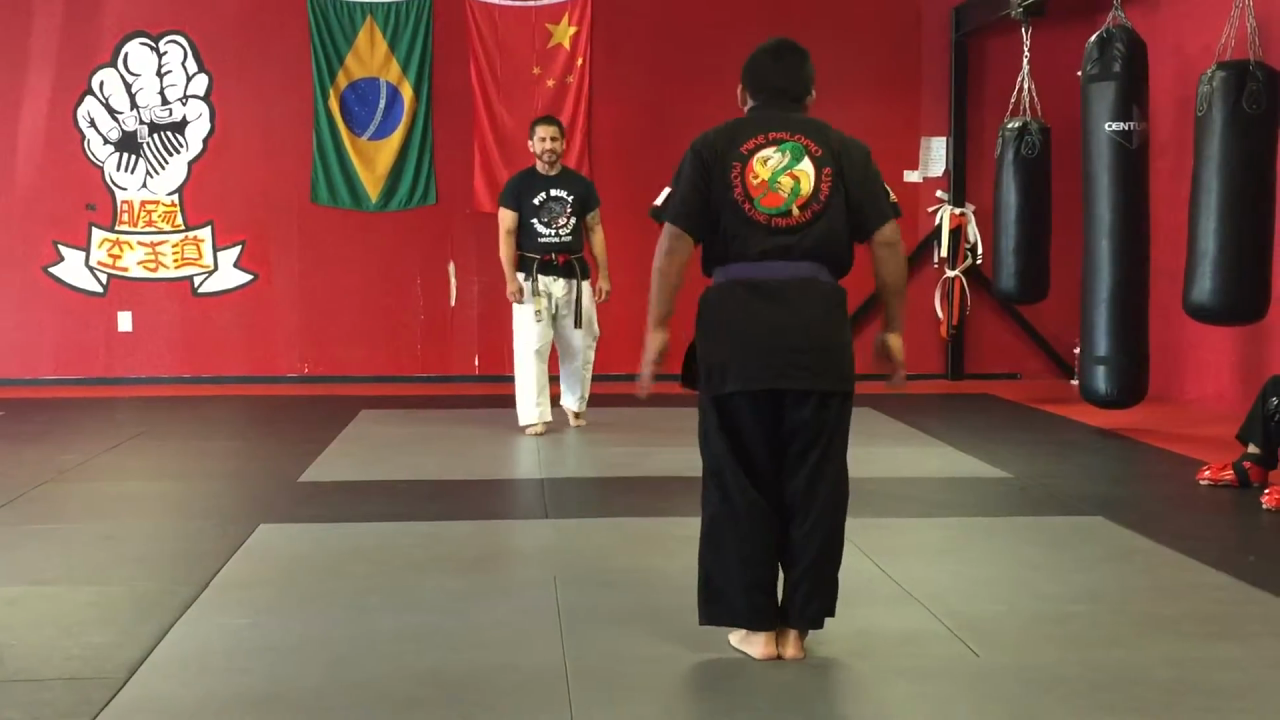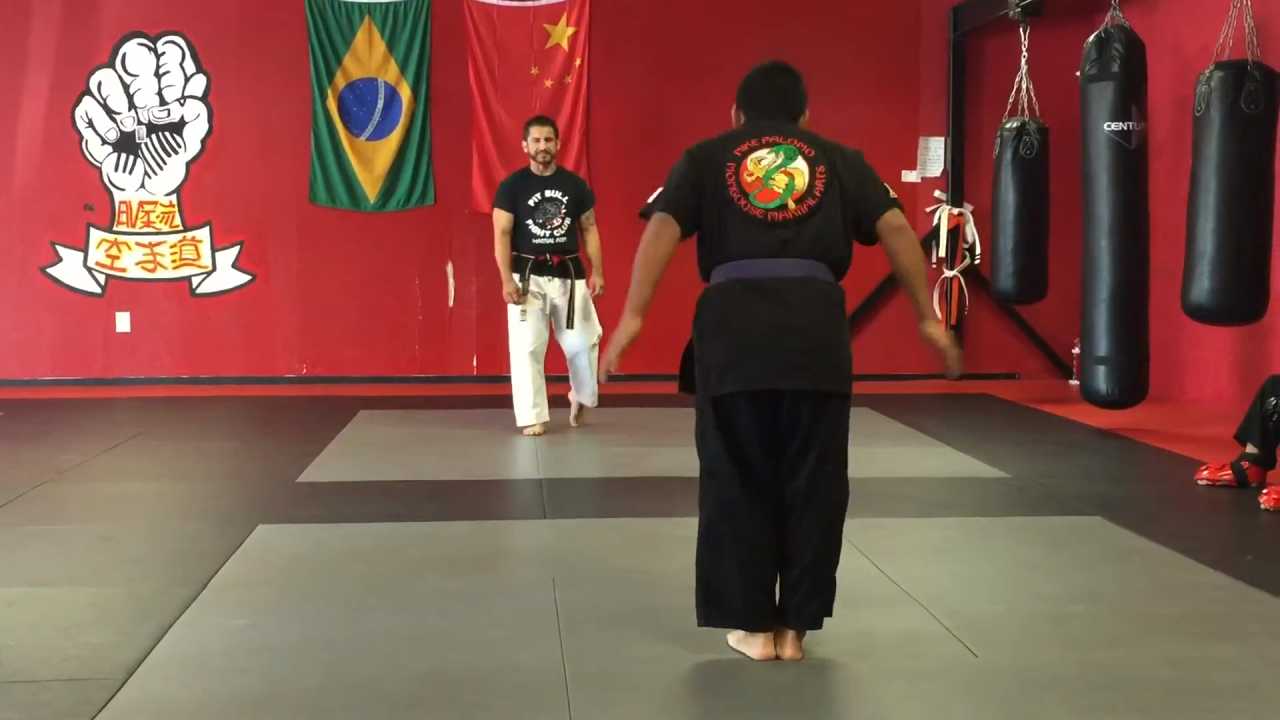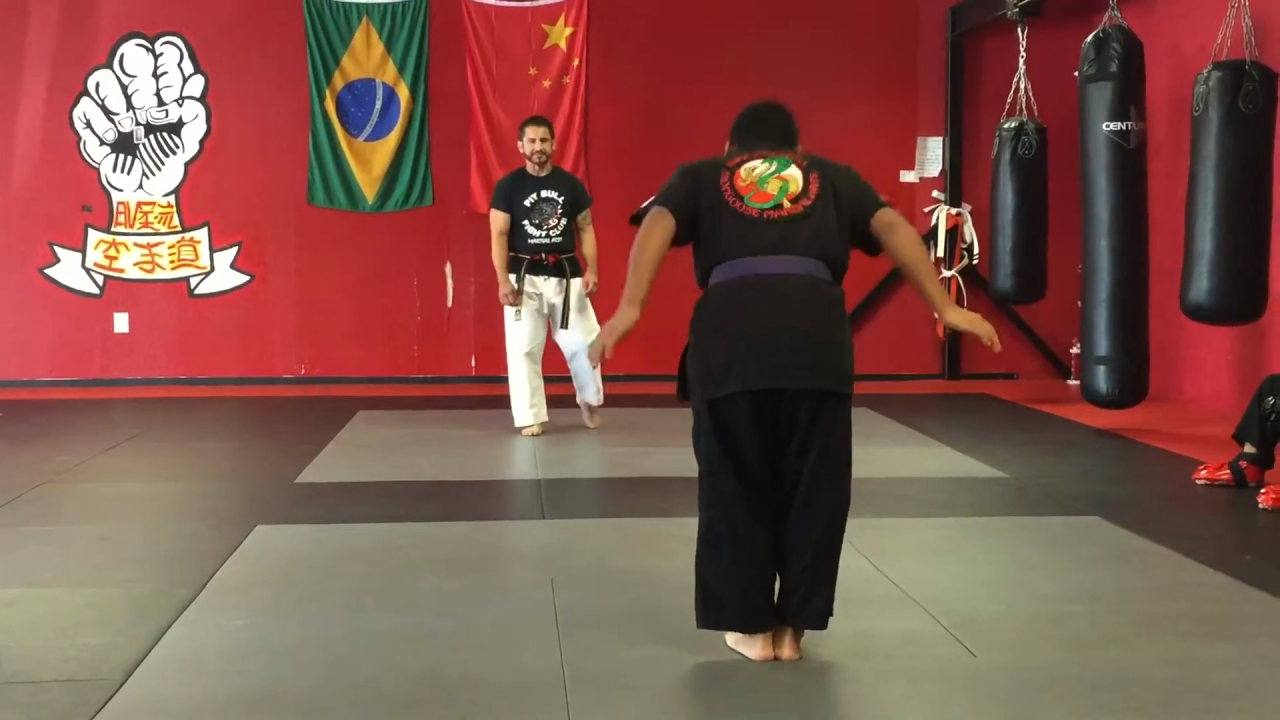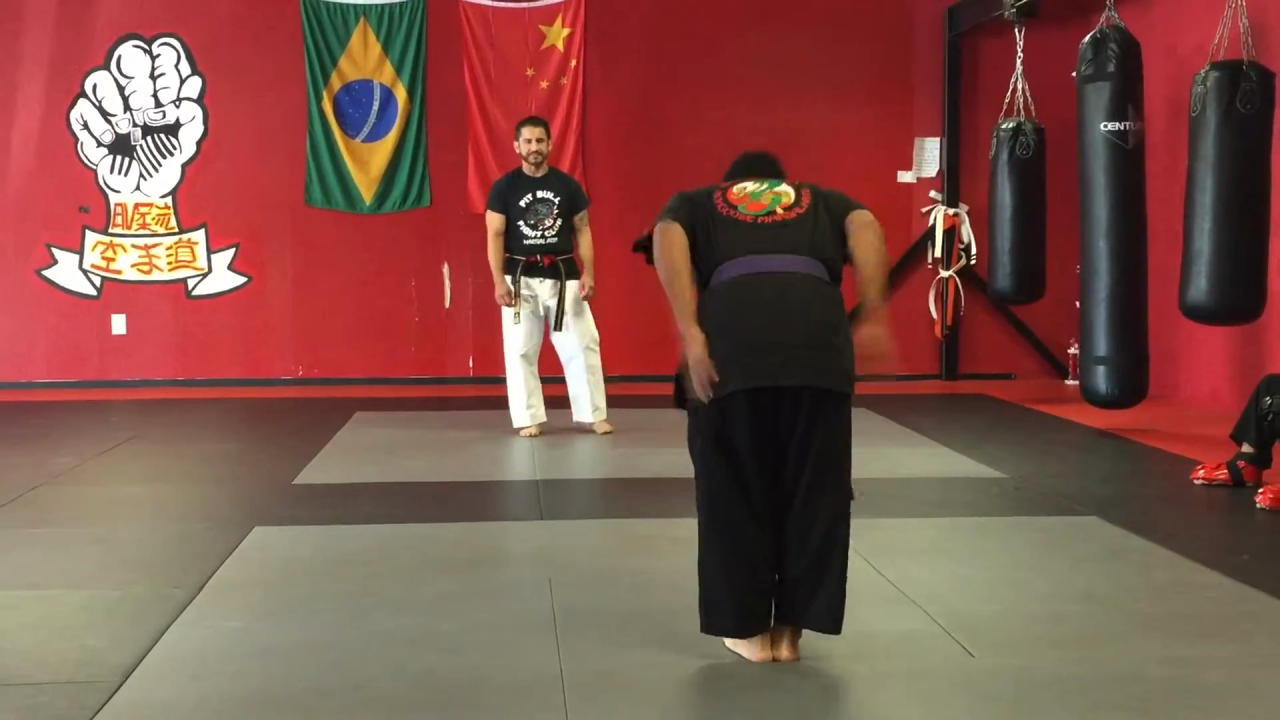
dt=0.1s
person 1, frame 1
left shoulder: (712, 148)
right shoulder: (846, 150)
left elbow: (676, 241)
right elbow: (889, 242)
left wrist: (658, 327)
right wrist: (893, 327)
left hip: (734, 328)
right hip: (819, 327)
left knee: (739, 481)
right knee: (816, 483)
left ankle: (754, 625)
right ankle: (797, 625)
person 1, frame 2
left shoulder: (705, 156)
right shoulder: (839, 158)
left elbow: (663, 227)
right elbow: (895, 229)
left wrist: (632, 314)
right wrist: (927, 315)
left hip: (732, 329)
right hip: (815, 328)
left knee: (736, 483)
right knee: (815, 483)
left ankle: (752, 624)
right ankle: (795, 626)
person 1, frame 3
left shoulder: (701, 175)
right shoulder: (831, 175)
left elbow: (659, 223)
right elbow: (891, 223)
left wrist: (629, 306)
right wrist: (942, 303)
left hip: (735, 327)
right hip: (816, 325)
left knee: (735, 485)
right knee: (817, 484)
left ankle: (752, 626)
right ankle: (793, 626)
person 1, frame 4
left shoulder: (694, 202)
right shoulder: (821, 200)
left elbow: (667, 233)
right elbow: (865, 225)
left wrist: (689, 330)
right wrist: (870, 318)
left hip: (730, 325)
right hip: (813, 332)
left knee: (733, 485)
right knee: (815, 487)
left ankle: (750, 628)
right ankle: (791, 626)
person 2, frame 1
left shoulder: (580, 184)
right shoulder: (517, 185)
left elbow: (595, 230)
right elbow: (506, 233)
left wrist: (603, 274)
right wrist: (511, 278)
left hip: (574, 274)
right hip: (533, 275)
left knee: (579, 346)
right knee: (531, 347)
left ankle: (573, 404)
right ankle: (535, 416)
person 2, frame 2
left shoulder: (575, 184)
right shoulder: (512, 186)
left elbow: (589, 230)
right elbow: (502, 234)
left wrist: (596, 272)
right wrist: (507, 279)
left hip: (570, 274)
right hip: (528, 275)
left knee: (584, 342)
right knee: (527, 348)
left ankle: (581, 398)
right ankle: (532, 417)
person 2, frame 3
left shoulder: (571, 184)
right shoulder: (508, 186)
left elbow: (585, 229)
right elbow: (499, 235)
left wrist: (591, 269)
right wrist: (504, 279)
left hip: (567, 274)
right hip: (525, 276)
left knee: (584, 341)
right knee: (524, 349)
left ankle: (590, 401)
right ankle: (531, 417)
person 2, frame 4
left shoulder: (568, 185)
right shoulder: (504, 187)
left elbow: (582, 231)
right elbow: (494, 236)
left wrist: (588, 273)
right wrist: (499, 281)
left hip: (563, 276)
right hip: (521, 277)
left knee: (583, 346)
right knee: (521, 351)
left ankle: (594, 415)
right ankle: (528, 419)
